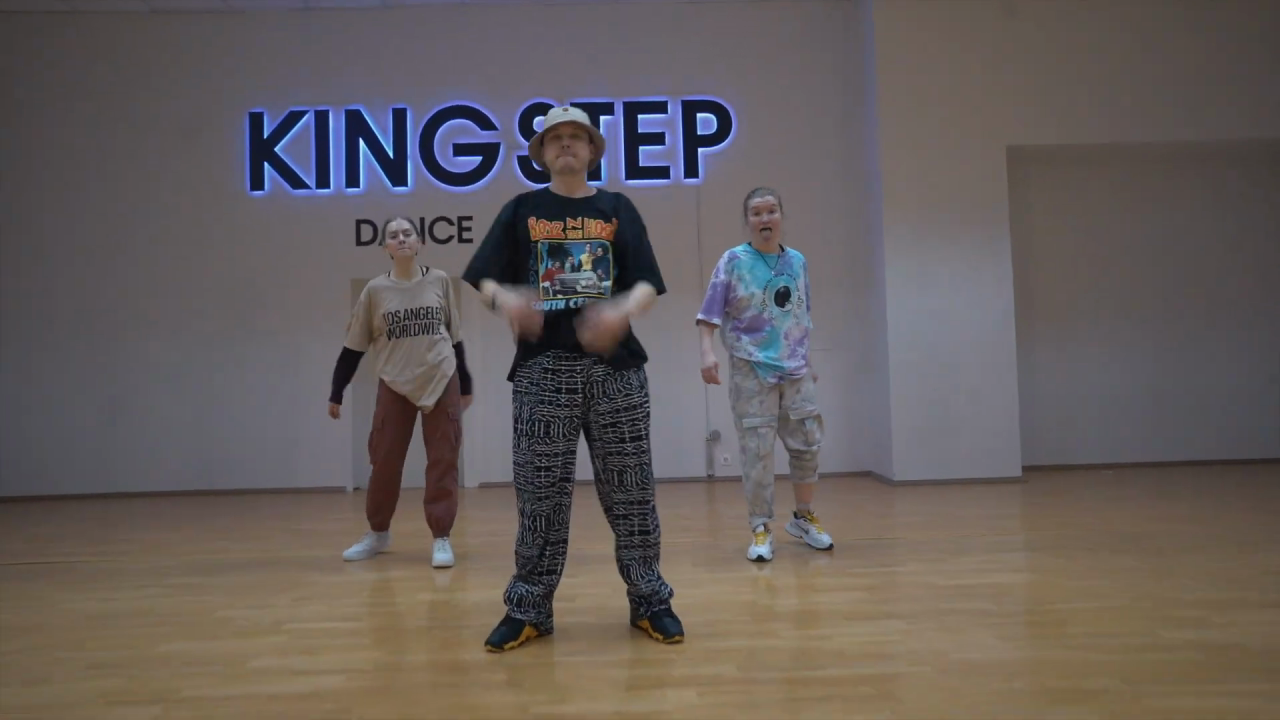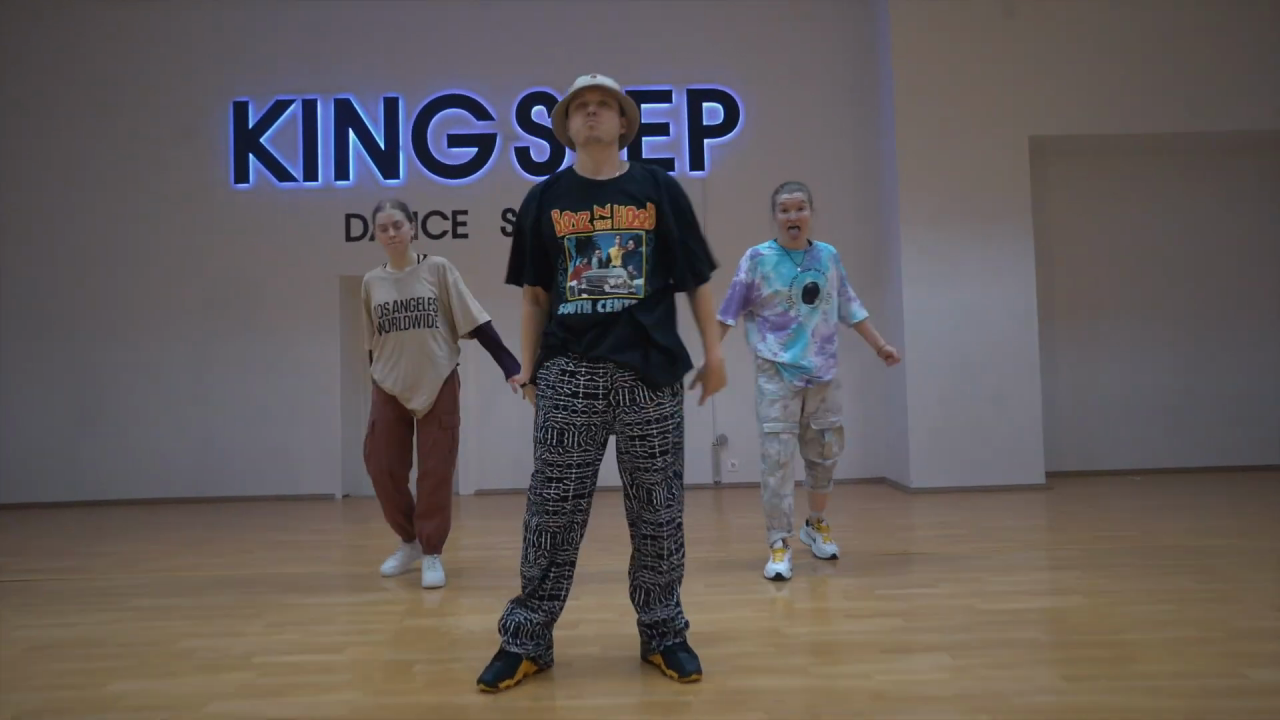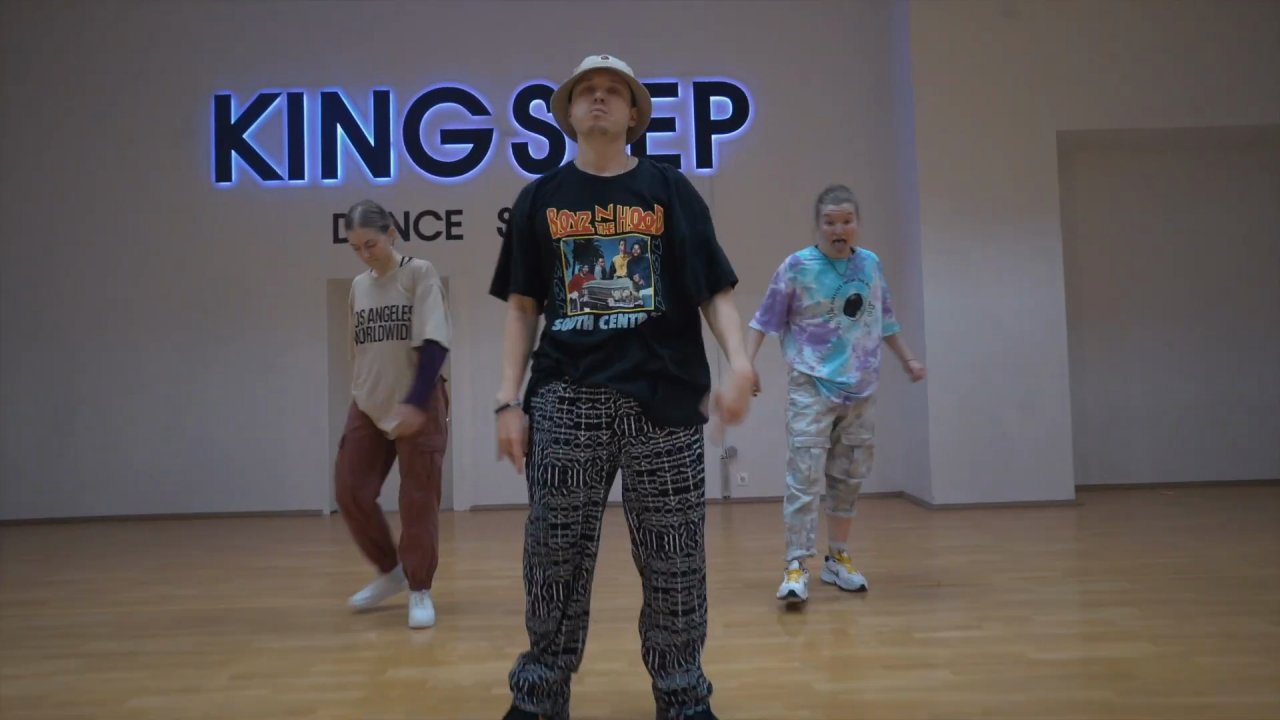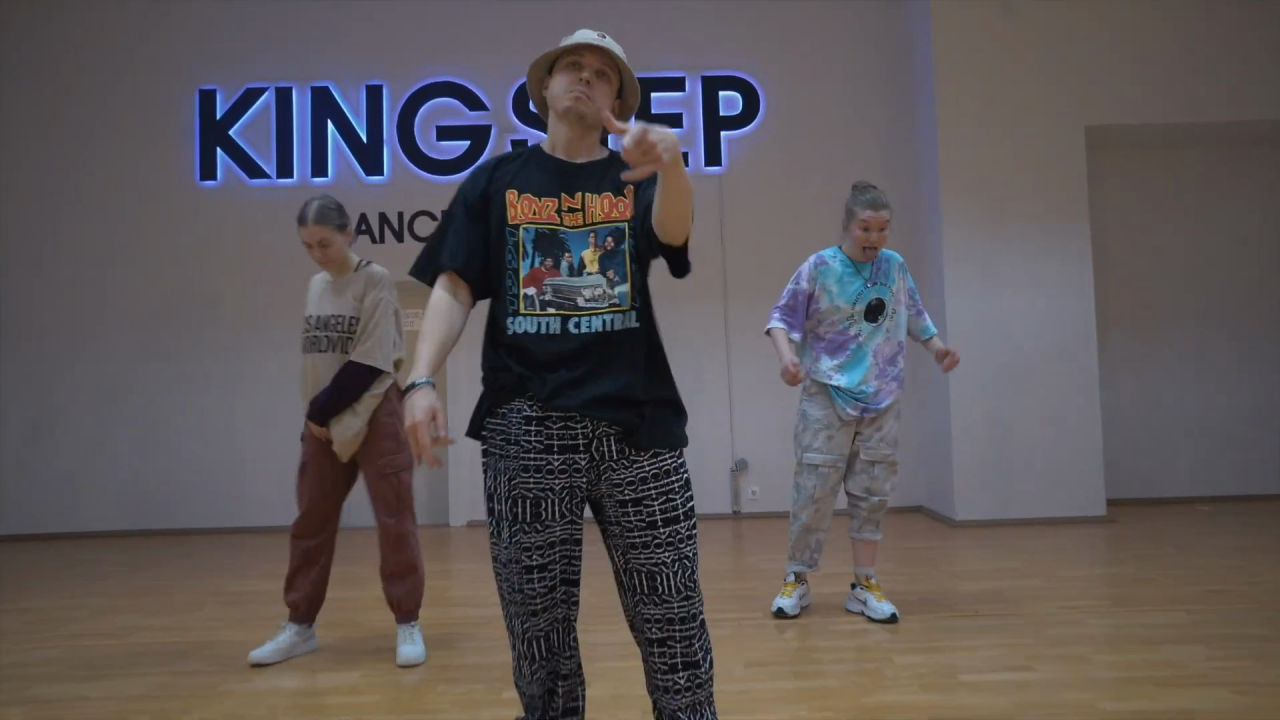
dt=0.3s
person 1, frame 1
left shoulder: (617, 208)
right shoulder: (521, 211)
left elbow: (647, 284)
right elbow: (486, 279)
left wrist: (620, 311)
right wrist: (505, 299)
left hip: (614, 369)
right hip: (544, 369)
left knee: (631, 493)
right knee: (540, 496)
person 1, frame 2
left shoulder: (659, 188)
right shoulder: (544, 198)
left elbow: (695, 280)
right elbow: (535, 296)
left wrist: (713, 352)
right wrist: (528, 373)
left hip: (650, 376)
right hip: (569, 374)
left knee: (657, 512)
right knee: (552, 511)
left ankle: (662, 632)
right ankle: (527, 639)
person 1, frame 3
left shoulder: (670, 190)
right shoulder: (540, 197)
left elbow: (716, 287)
right elbow: (522, 305)
left wrist: (738, 363)
right wrist: (509, 398)
left hip: (665, 398)
right hip: (564, 402)
left knee: (671, 565)
right knee: (552, 558)
person 1, frame 4
left shoulder: (637, 173)
right shoulder: (494, 179)
left elbow: (674, 232)
right elbow: (453, 288)
right wrist: (421, 380)
left hip: (637, 418)
right hip: (525, 424)
left knee: (670, 611)
right knee: (537, 616)
person 2, frame 1
left shoulder: (440, 282)
right shoulder: (375, 290)
right elbow: (355, 345)
left wrist: (465, 384)
right wrist: (336, 393)
left hip: (441, 383)
right hip: (393, 385)
left knee: (442, 461)
right knee: (384, 462)
person 2, frame 2
left shoulder: (438, 269)
right shoulder: (372, 281)
left elbow: (476, 322)
right elbow: (373, 344)
left wrist: (510, 365)
right wrist: (375, 388)
left hip: (438, 385)
right hip: (388, 389)
left knee: (435, 474)
right knee: (383, 470)
left ankle: (432, 554)
right ankle: (411, 541)
person 2, frame 3
left shoulder: (420, 274)
right shoulder: (359, 285)
left elbow: (433, 342)
left wrist: (416, 399)
right wrist: (362, 407)
left hip: (420, 404)
right hip: (368, 405)
left knee: (419, 501)
right knee: (351, 494)
left ankle: (420, 590)
right ankle: (390, 570)
person 2, frame 4
left shoulder: (375, 280)
right shoulder: (316, 285)
left elbow: (369, 364)
left wrist: (318, 412)
right wrist: (311, 424)
left hip: (375, 417)
right hip: (326, 424)
left knee: (394, 522)
right knee: (310, 524)
left ankle: (408, 624)
right ankle: (300, 627)
person 3, frame 1
left shoulder: (797, 261)
right shoulder: (733, 261)
right elbow: (710, 313)
left wrist: (807, 360)
right wrist: (708, 352)
left hip: (796, 369)
right hip: (752, 370)
left knee: (807, 443)
right knee: (757, 451)
left ankle: (804, 518)
right ankle: (761, 530)
person 3, frame 2
left shoulder: (829, 256)
right shoulder: (757, 258)
left elbow: (849, 308)
right elbow: (729, 310)
left wrist: (880, 346)
left hip: (824, 372)
right hip: (778, 372)
left knee: (825, 454)
right knee: (777, 458)
left ankle: (816, 525)
right ankle: (779, 545)
person 3, frame 3
left shoulder: (870, 264)
right shoulder: (797, 266)
left elbow: (885, 318)
right elbow: (765, 317)
left wrist: (908, 360)
right wrist: (749, 362)
left hip: (861, 387)
right hip: (811, 386)
left knee: (849, 476)
right knee: (804, 474)
left ankle: (836, 558)
right ankle: (796, 566)
person 3, frame 4
left shoulder: (895, 266)
right shoulder: (819, 267)
left elbow: (915, 318)
right elbow: (783, 318)
left wrist: (939, 348)
right wrist: (786, 354)
left hip: (882, 399)
right hip: (827, 396)
left knee: (873, 494)
right knee: (813, 490)
left ankle: (864, 586)
right ankle: (795, 579)
